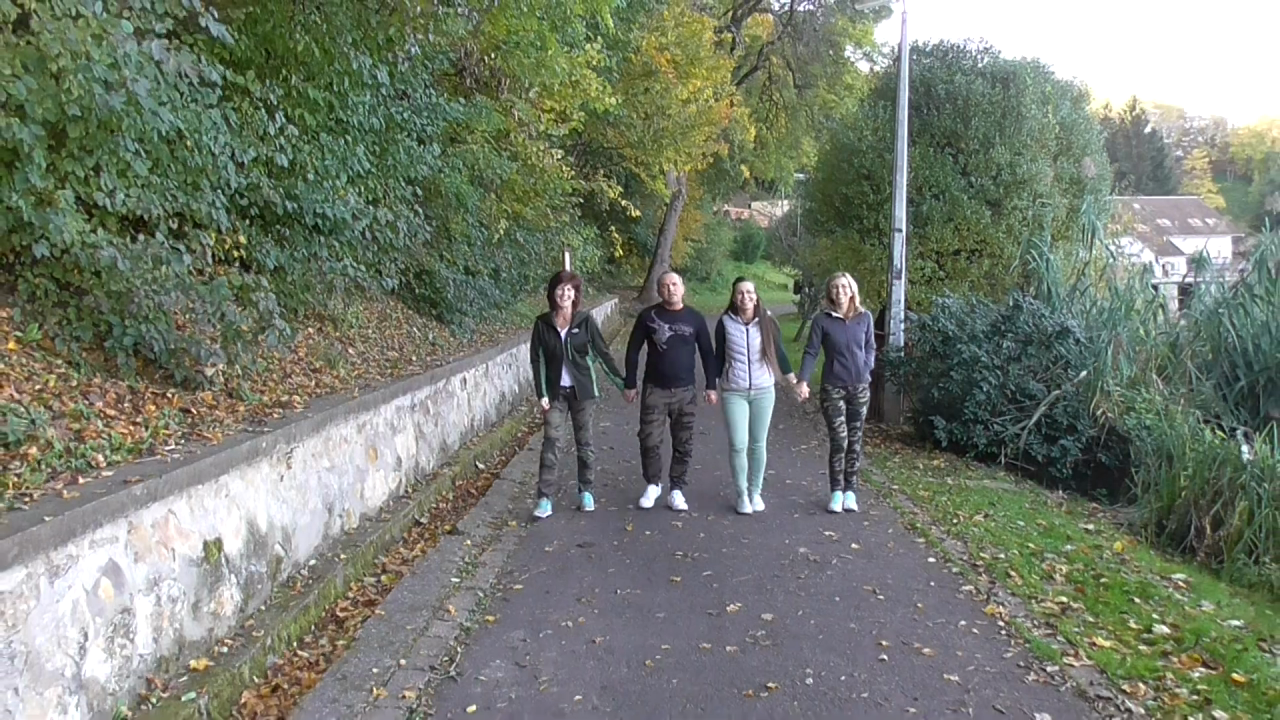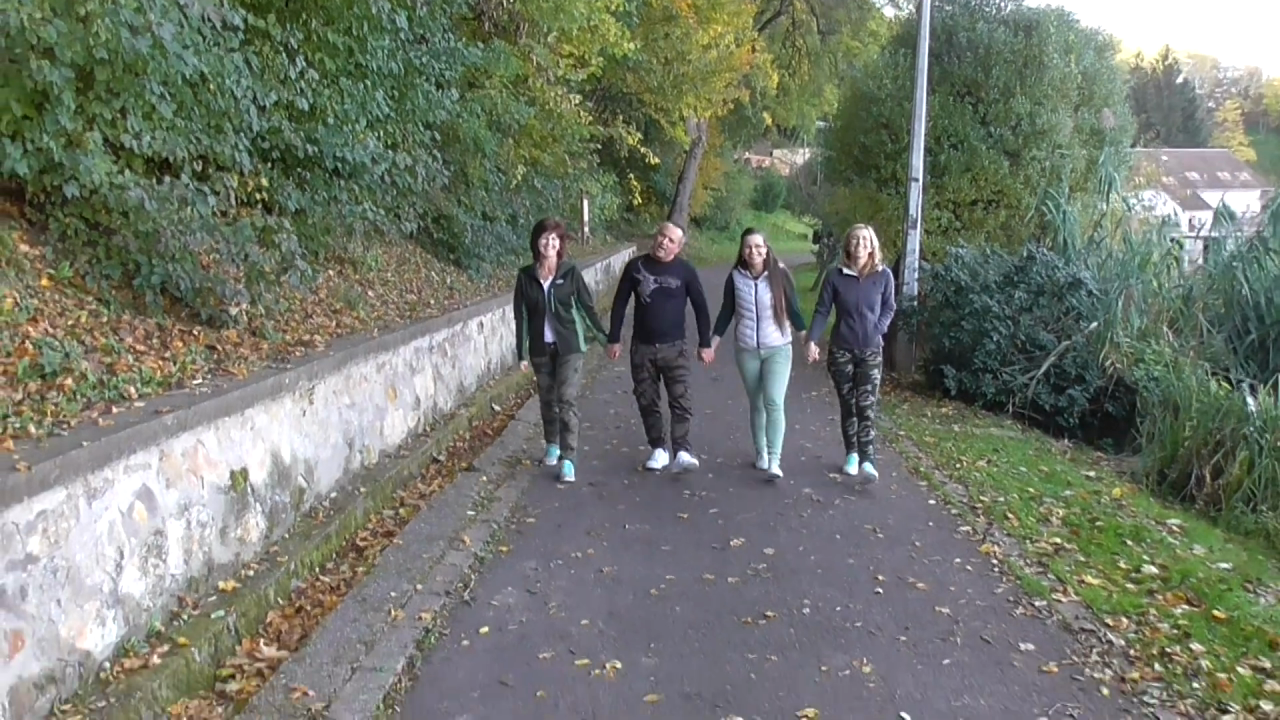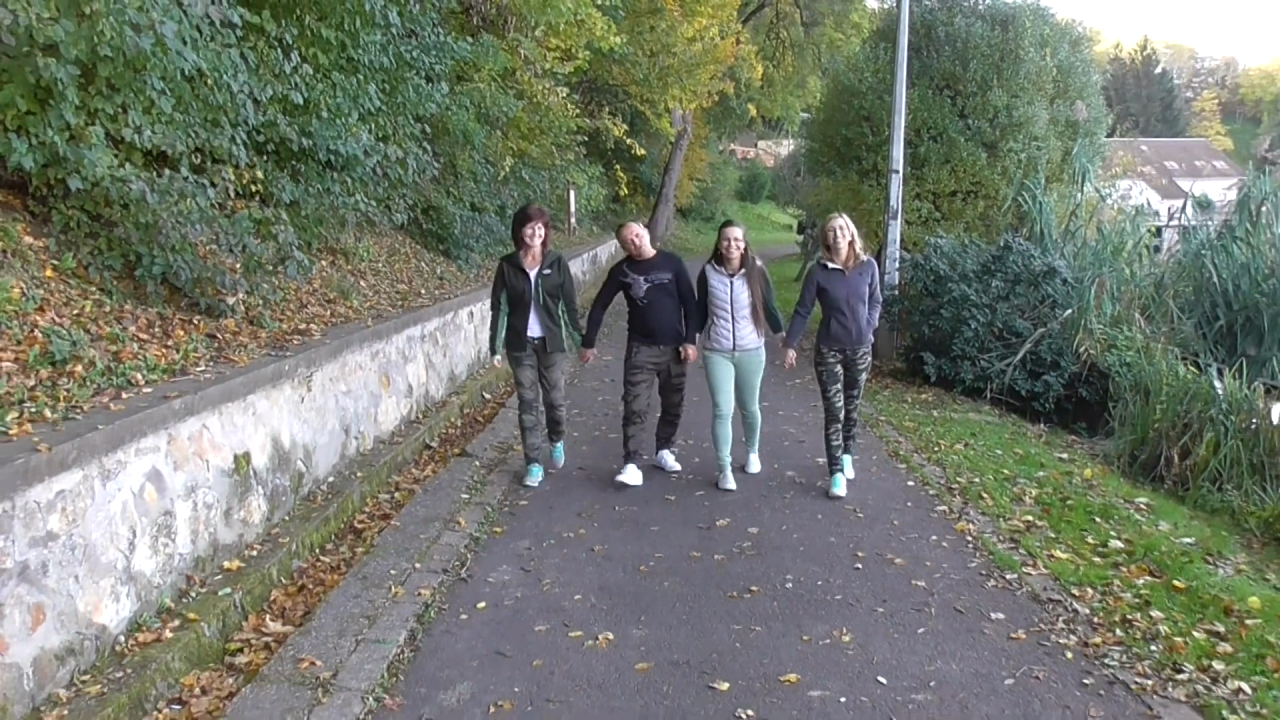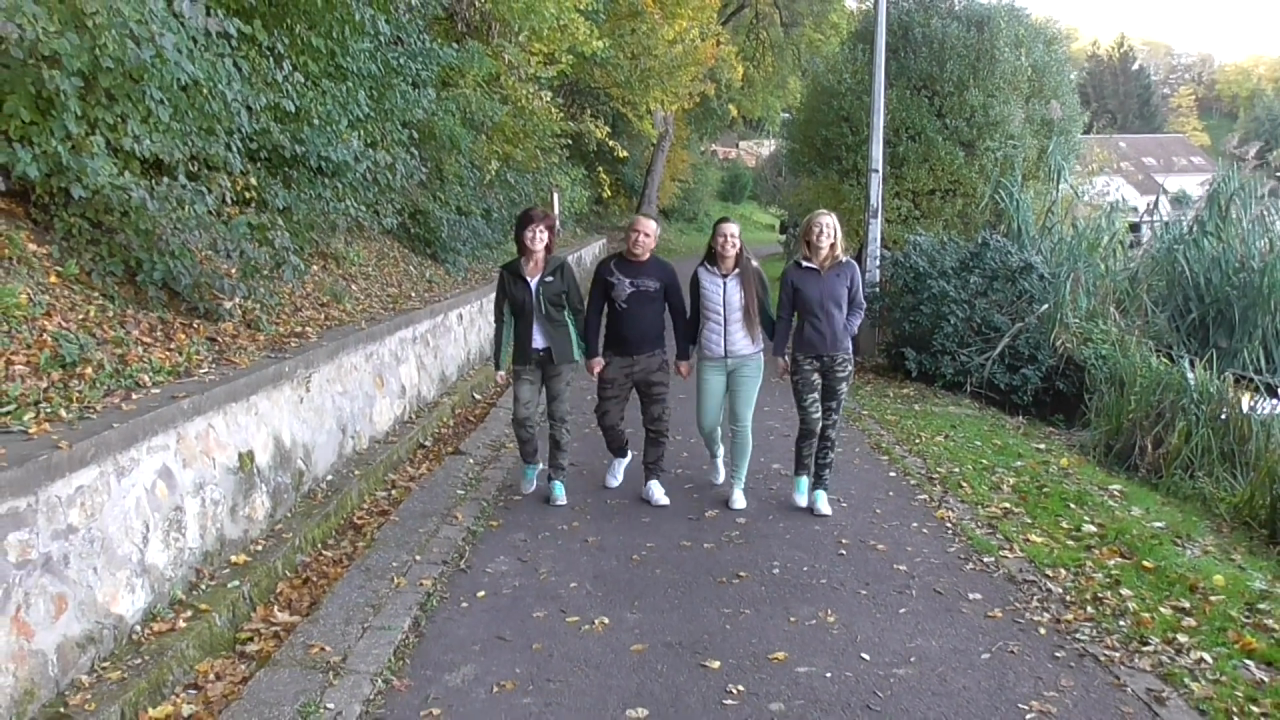
dt=1s
person 1, frame 1
left shoulder: (585, 321)
right shoulder: (542, 324)
left elbow: (602, 353)
right elbow: (537, 360)
left wrist: (622, 383)
right wrist: (542, 393)
left hip: (582, 390)
right hip: (555, 392)
left knee: (584, 442)
right knee: (551, 442)
left ankle: (585, 491)
right ankle: (545, 500)
person 1, frame 2
left shoulder: (571, 272)
right shoulder: (526, 276)
left elbow: (587, 307)
right elbow: (521, 316)
left wrist: (604, 339)
right wrist: (522, 353)
left hip: (569, 347)
right hip: (541, 349)
left knee: (567, 401)
right knee: (548, 400)
left ankle: (567, 459)
right ankle: (552, 444)
person 1, frame 3
left shoulder: (557, 263)
right shoulder: (507, 266)
left elbow: (570, 304)
right elbow: (499, 307)
left wrist: (580, 340)
right wrist: (495, 346)
left hip: (552, 343)
right hip: (521, 345)
left knee: (555, 400)
right knee: (528, 403)
left ankle: (556, 441)
right ankle: (533, 463)
person 1, frame 4
left shoulder: (561, 268)
right shoulder: (509, 273)
left elbow: (577, 311)
right elbow: (503, 319)
left wrist: (587, 351)
right wrist: (500, 362)
left hip: (559, 354)
right hip: (525, 357)
left knee: (558, 417)
right knee: (523, 417)
left ankle: (557, 479)
right ankle: (531, 463)
person 2, frame 1
left shoulder: (864, 317)
right shoulder: (822, 320)
right elbow: (811, 352)
left wrist: (867, 368)
right wrist: (802, 381)
left hip: (860, 387)
right hip: (832, 387)
left knee: (854, 442)
right knee: (838, 441)
left ankle: (850, 491)
right ankle: (836, 493)
person 2, frame 2
left shoulder: (883, 276)
right shoulder: (835, 276)
left elbow: (889, 309)
right elbow: (822, 311)
left wrist: (878, 330)
right wrist: (812, 340)
left hip: (871, 351)
right hip: (840, 349)
left knee: (867, 406)
right knee: (848, 405)
left ankle: (867, 462)
right ankle: (852, 453)
person 2, frame 3
left shoulder: (868, 266)
right shoulder: (818, 272)
left elbow: (876, 301)
right elbow: (802, 311)
left wrist: (868, 326)
right wrist: (790, 345)
left hip: (860, 349)
right hip: (828, 350)
left knee: (852, 407)
right knee: (834, 412)
left ankle: (846, 454)
right ankle: (836, 473)
person 2, frame 4
left shoulder: (848, 269)
right shoulder: (794, 272)
left elbow: (858, 308)
right elbow: (784, 316)
left wrist: (845, 333)
right wrist: (780, 352)
left hip: (840, 357)
right hip: (805, 357)
left knee: (829, 426)
right knee: (810, 423)
left ankle: (819, 488)
right ankle: (801, 477)
person 3, frame 1
left shoulder: (767, 321)
right shoulder: (725, 322)
left elbow: (779, 353)
right elbow: (719, 356)
left wrist: (795, 382)
left hip: (763, 392)
right hip: (733, 392)
left knee: (758, 444)
right knee: (738, 444)
left ankle: (756, 492)
right ankle: (742, 495)
person 3, frame 2
left shoulder: (780, 274)
right shoulder: (735, 277)
left elbow: (793, 308)
right elbow: (726, 312)
right wrist: (712, 344)
left hip: (778, 349)
right hip: (746, 351)
left knee: (774, 403)
right knee: (757, 404)
left ankle: (774, 462)
right ankle: (761, 453)
person 3, frame 3
left shoulder: (757, 272)
right shoulder: (707, 273)
left elbow: (769, 307)
right elbow: (701, 310)
left hip: (751, 352)
right hip: (717, 353)
left knee: (750, 409)
right knee: (722, 410)
left ankle: (752, 451)
right ankle: (725, 470)
person 3, frame 4
left shoulder: (753, 273)
right shoulder: (701, 275)
left elbow: (767, 315)
right elbow: (694, 317)
left hip: (748, 360)
right hip: (710, 361)
left knee: (741, 425)
right knee: (707, 422)
left ankle: (737, 487)
right ankle: (717, 454)
person 4, frame 1
left shoulder: (695, 318)
right shoulder: (648, 316)
left elbow: (707, 353)
right elbow: (633, 350)
left wrist: (711, 386)
right wrist: (630, 384)
left hip: (685, 392)
right hip: (655, 390)
left knee: (683, 445)
right knee: (649, 442)
left ankle: (676, 490)
right ankle: (652, 485)
person 4, frame 2
left shoulder: (685, 271)
right shoulder: (635, 267)
left elbow: (700, 307)
right elbow: (620, 303)
left wrist: (704, 344)
right wrist: (614, 339)
left hip: (674, 347)
right hip: (642, 347)
left knee: (681, 401)
right knee: (647, 402)
left ankle: (681, 454)
right ankle: (658, 449)
person 4, frame 3
left shoulder: (672, 262)
right shoulder: (621, 271)
left elbow: (689, 302)
right elbow: (600, 306)
left wrist: (690, 340)
right wrist: (588, 343)
left hip: (672, 348)
right hip: (640, 349)
left knee: (673, 405)
right knee: (635, 408)
left ankle: (663, 451)
right ankle: (632, 465)
person 4, frame 4
left shoulder: (664, 271)
right shoulder: (607, 267)
left elbow: (678, 314)
right elbow: (593, 312)
left wrist: (683, 355)
right wrist: (592, 353)
left hip: (653, 359)
right hip: (615, 358)
left knee: (656, 423)
right knee: (607, 417)
left ankle: (652, 482)
right ankle: (621, 454)
